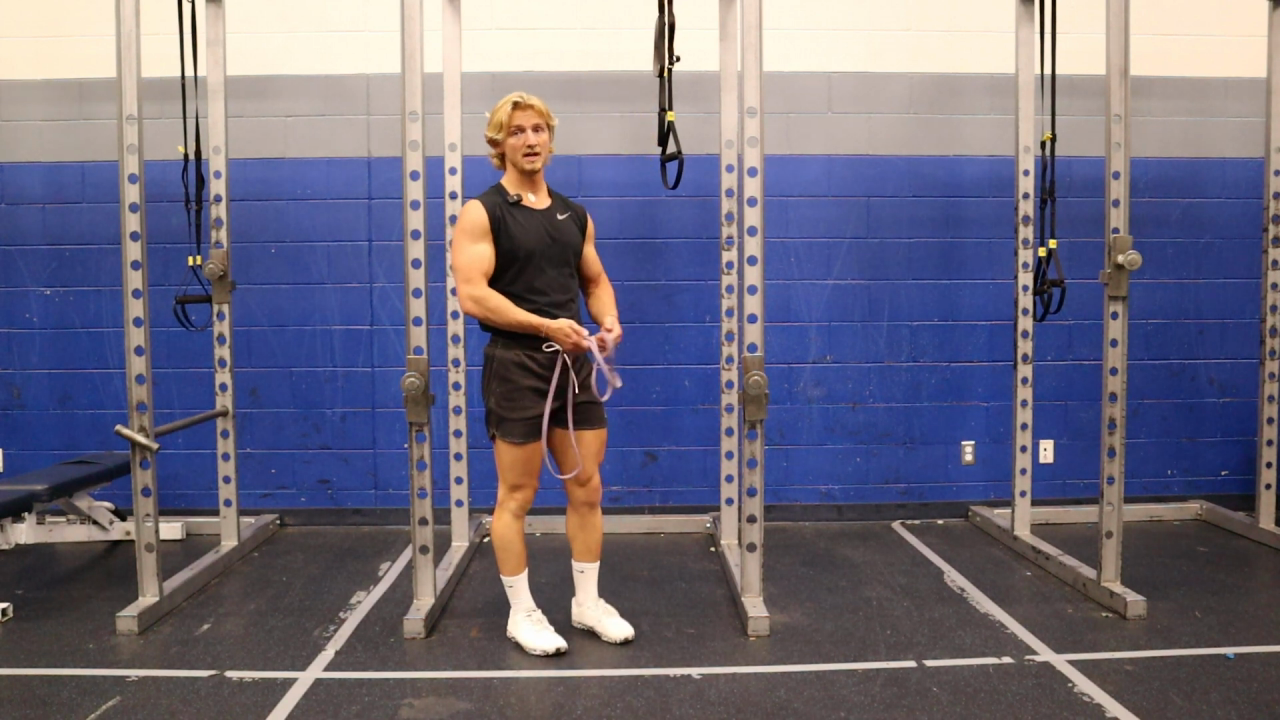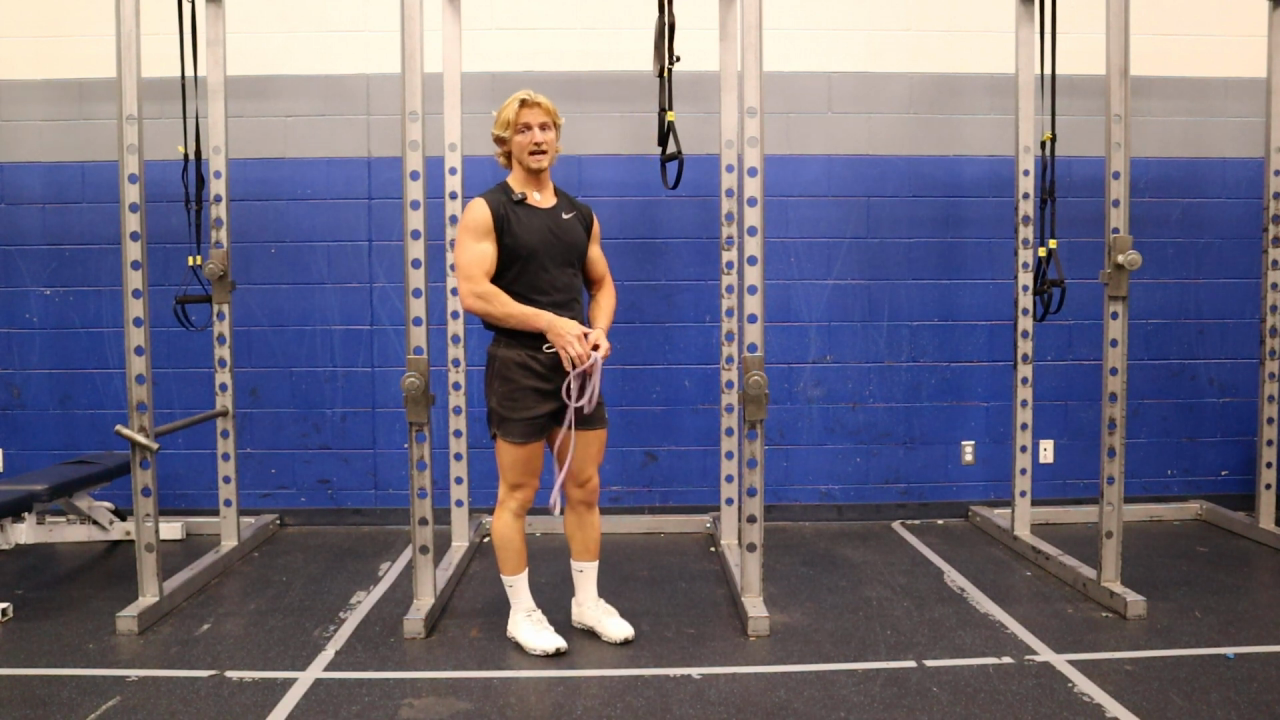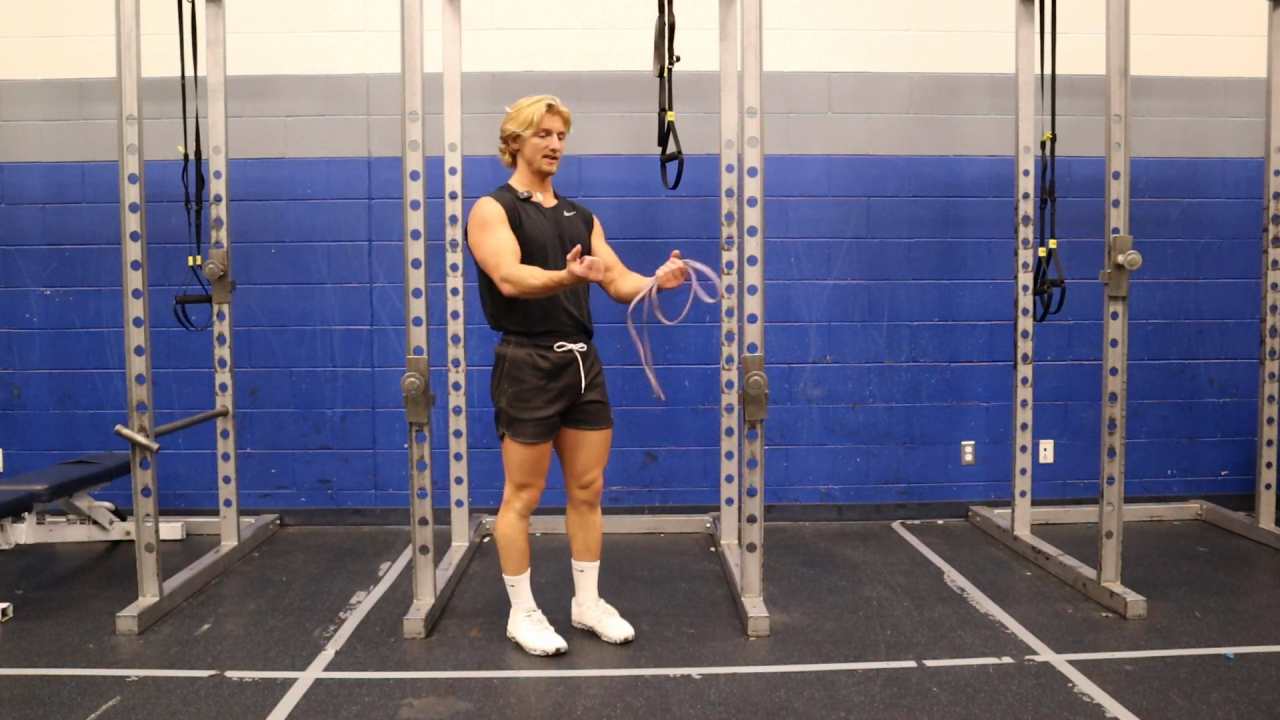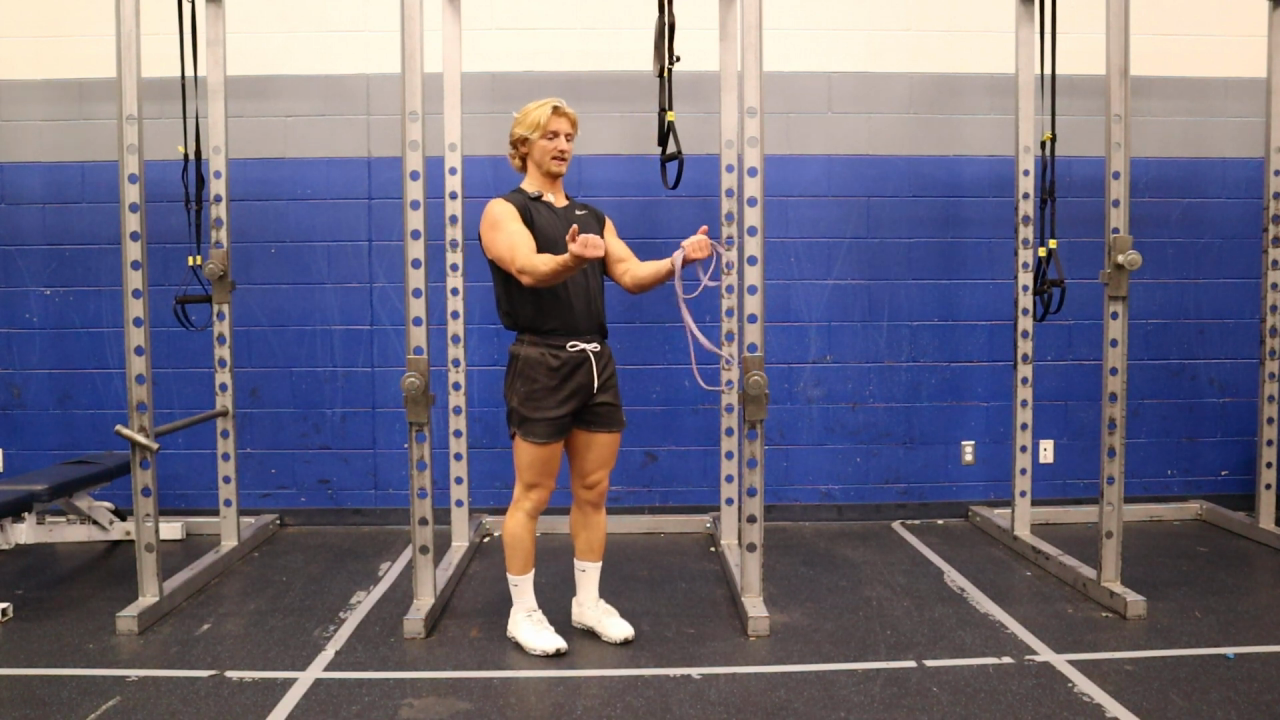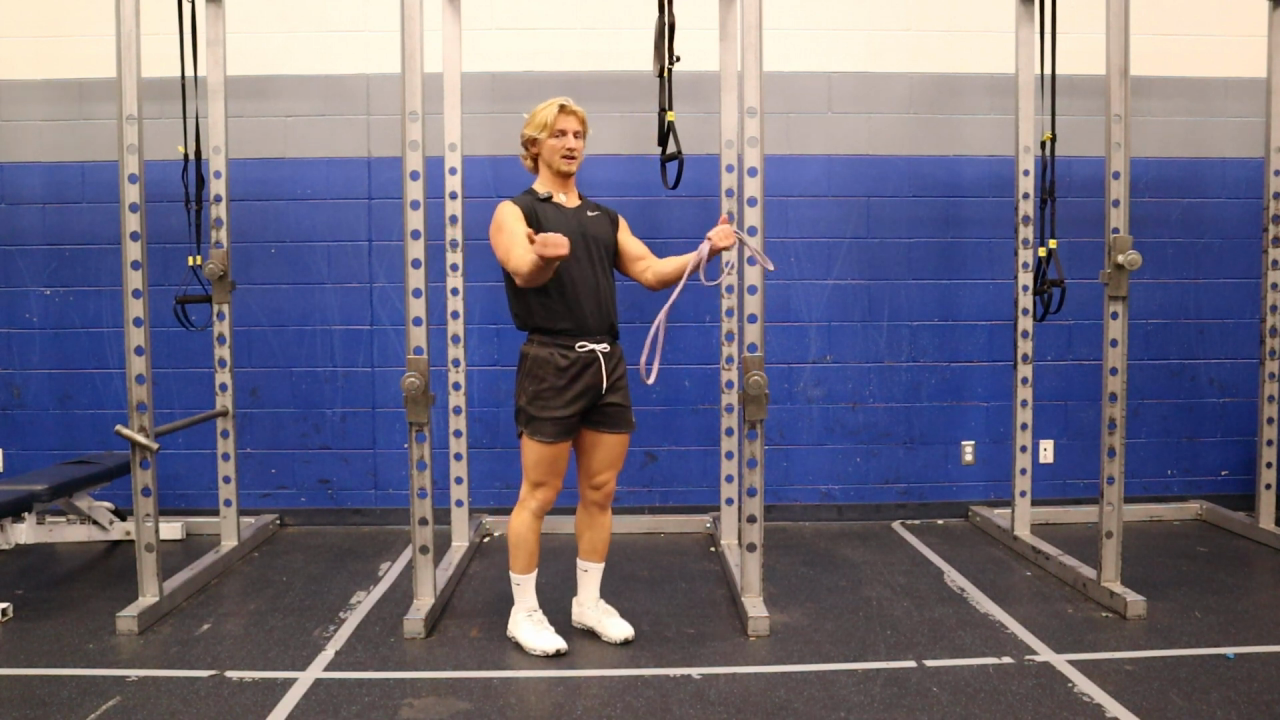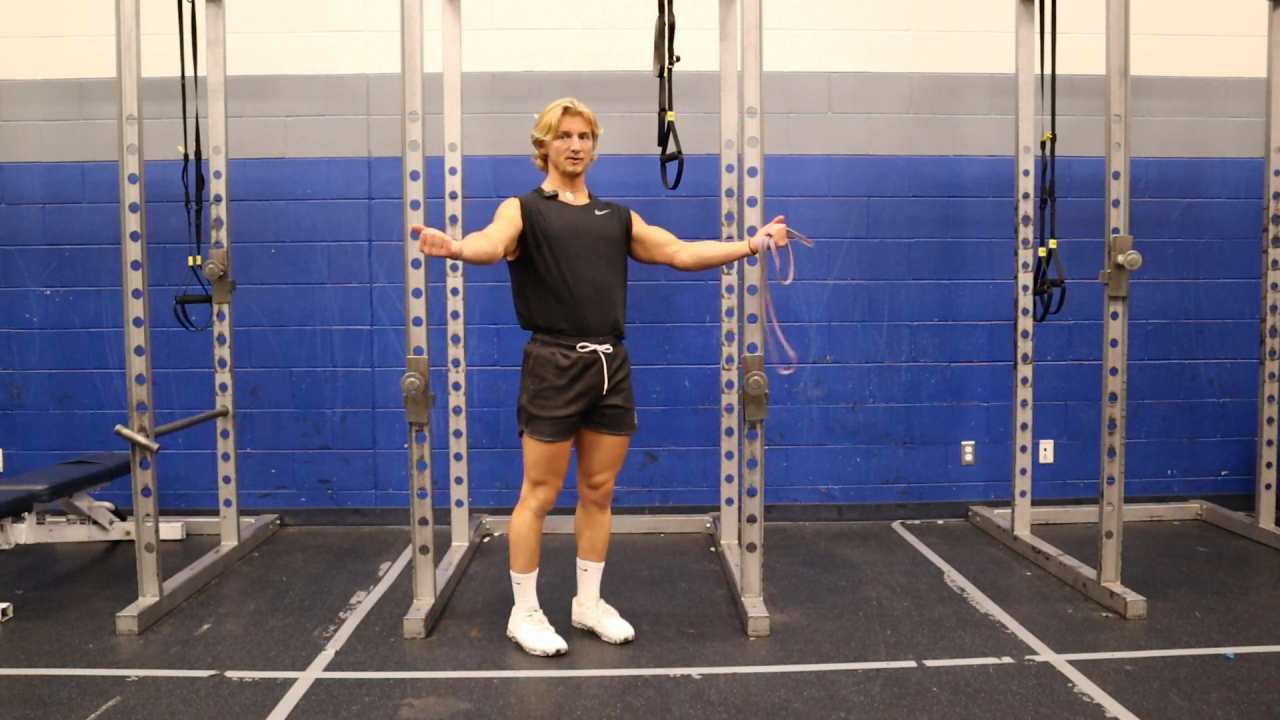
dt=0.4s
person 1, frame 1
left shoulder: (575, 215)
right shoulder: (482, 212)
left elbow: (595, 280)
right elbow: (472, 296)
left wrist: (609, 321)
right wrist: (546, 326)
left hip: (575, 364)
right hip: (518, 365)
left knee: (587, 489)
right knee: (517, 496)
left ankle: (588, 601)
right ankle: (522, 612)
person 1, frame 2
left shoulder: (580, 214)
right shoulder: (487, 210)
left elbow: (602, 284)
right elbow: (473, 293)
left wrist: (599, 331)
right wrist: (549, 324)
left hip: (578, 367)
right hip: (520, 365)
left knee: (585, 489)
right knee: (518, 496)
left ankle: (588, 602)
right ankle: (522, 612)
person 1, frame 3
left shoulder: (580, 215)
right shoulder: (493, 209)
left elbow: (617, 279)
right elbow: (510, 278)
left wrist: (657, 280)
right wrist: (566, 276)
left hip: (584, 362)
right hip: (527, 364)
left knee: (588, 490)
right knee: (523, 495)
left ankle: (588, 601)
right ankle: (522, 612)
person 1, frame 4
left shoulder: (592, 216)
right shoulder: (504, 210)
left elbow: (630, 274)
right elbow: (528, 269)
left wrist: (678, 259)
right wrist: (572, 258)
left hip: (597, 362)
right hip: (541, 363)
left knee: (593, 491)
right knee: (532, 496)
left ankle: (588, 601)
right ankle: (523, 612)
person 1, frame 5
left shoulder: (605, 218)
right shoulder: (515, 211)
left elbow: (649, 270)
right elbow: (523, 273)
left wrist: (704, 250)
right wrist: (543, 257)
left hip: (608, 363)
right hip: (551, 364)
left knee: (599, 492)
right knee: (538, 495)
left ankle: (589, 602)
right ankle: (524, 612)
person 1, frame 6
left shoulder: (617, 217)
right shoulder: (523, 210)
left elbow: (681, 253)
right elbow: (493, 242)
left wrist: (754, 243)
right wrist: (456, 248)
left hip: (612, 364)
right hip: (554, 363)
left knee: (599, 492)
right knee: (539, 495)
left ankle: (588, 602)
right ankle: (524, 612)
